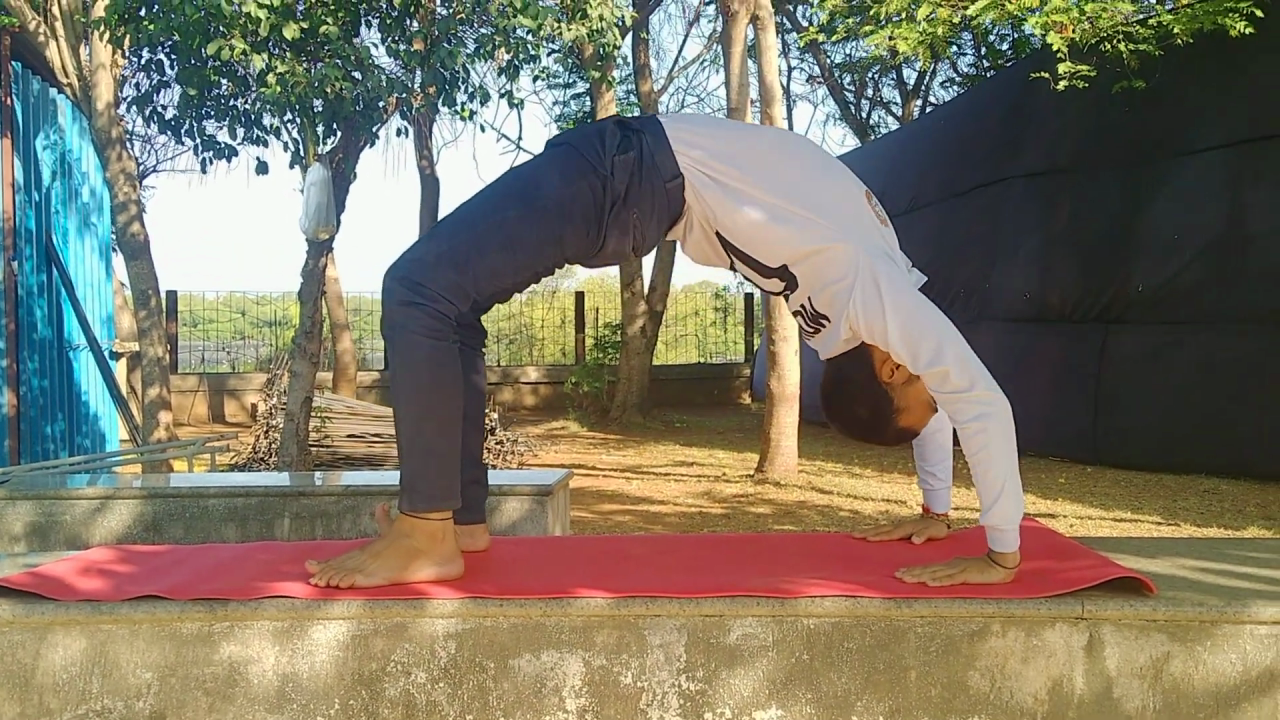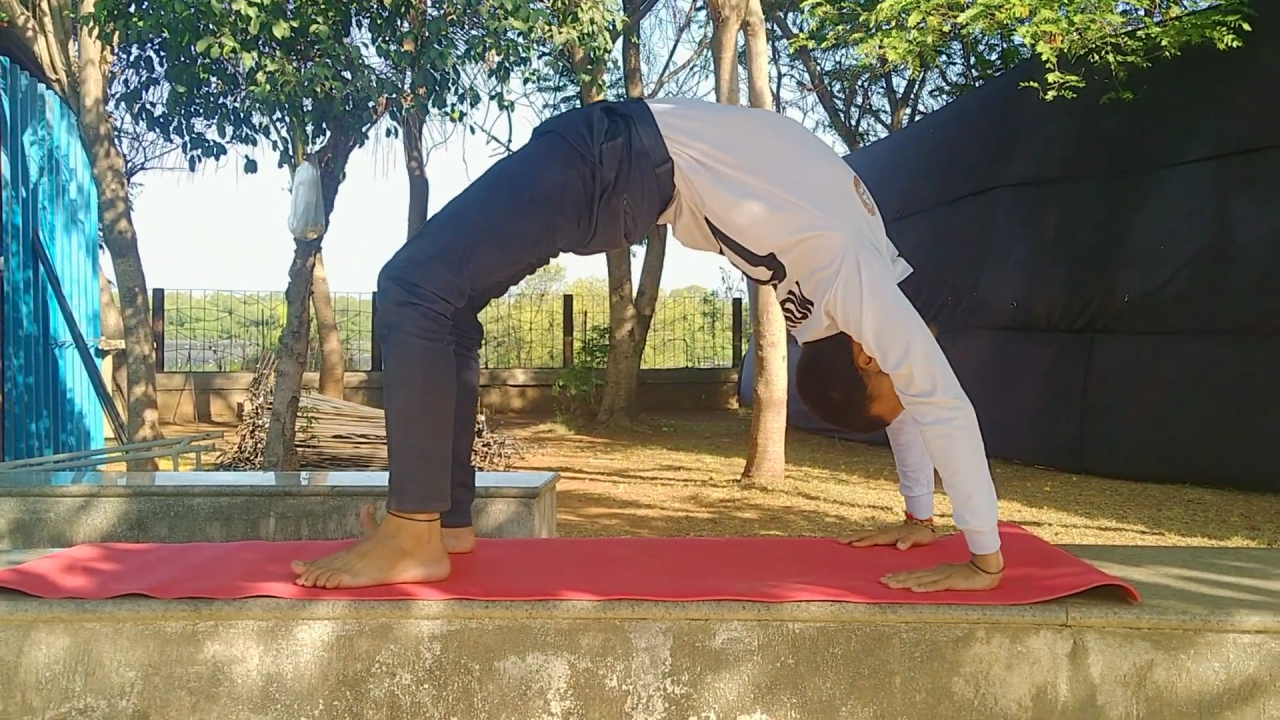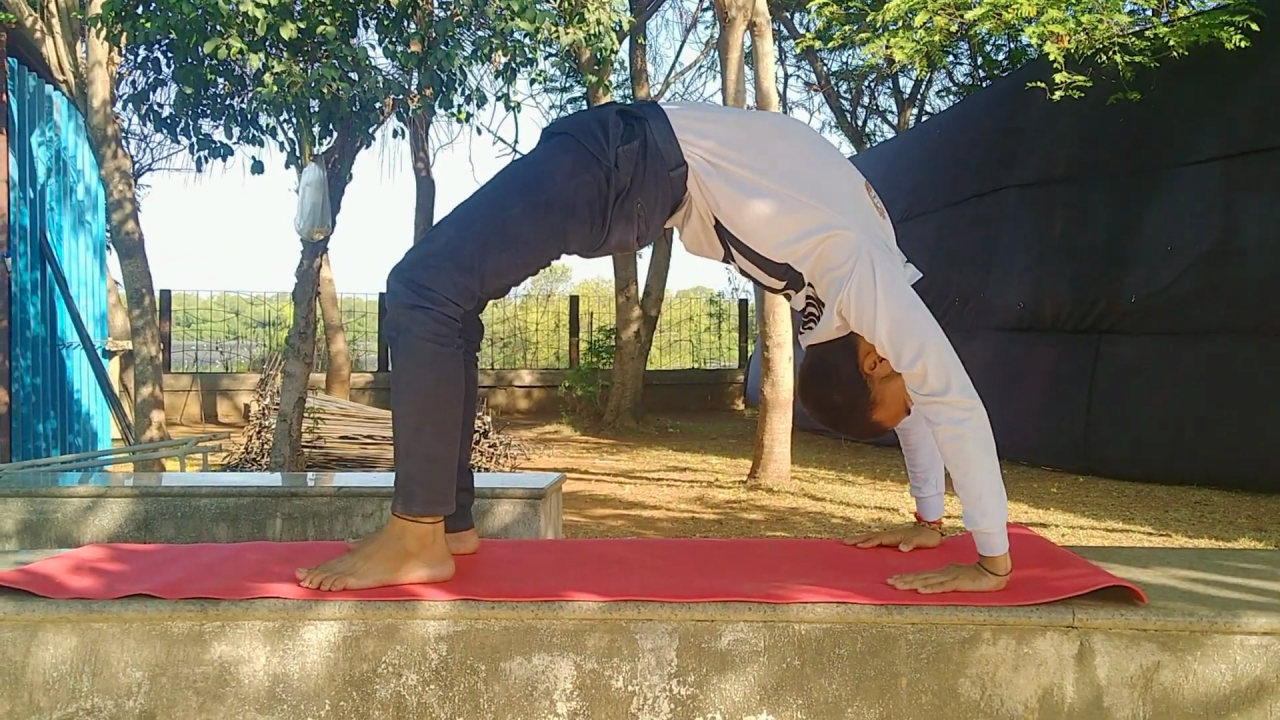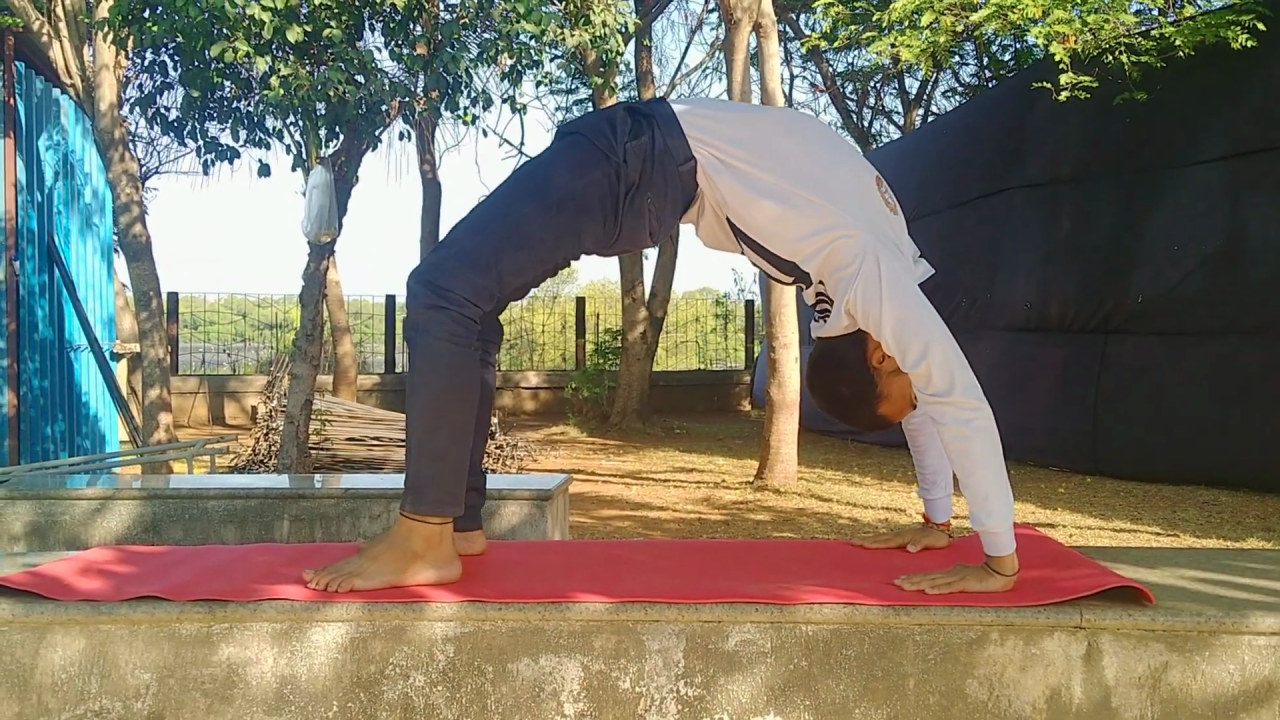
dt=0.4s
person 1, frame 1
left shoulder: (872, 298)
right shoulder: (872, 298)
left elbow: (975, 402)
right elbow: (980, 402)
left wrist: (946, 520)
right wrist: (1000, 553)
left hip: (653, 180)
right hip: (638, 170)
person 1, frame 2
left shoulder: (861, 275)
right shoulder: (856, 284)
left elbow: (926, 400)
right elbow: (942, 404)
left wrist: (919, 517)
right wrist: (982, 560)
left hip: (638, 166)
right hip: (623, 157)
person 1, frame 3
left shoulder: (870, 287)
right shoulder: (869, 289)
left elbow: (924, 399)
right elbow: (953, 404)
left wrist: (928, 519)
right wrist: (992, 562)
left hip: (650, 167)
right hip: (636, 158)
person 1, frame 4
left shoulder: (880, 277)
right shoulder: (877, 283)
left elbow: (939, 398)
right elbow: (959, 402)
left wrist: (936, 520)
right wrist: (998, 561)
left hip: (663, 166)
right hip: (649, 157)
